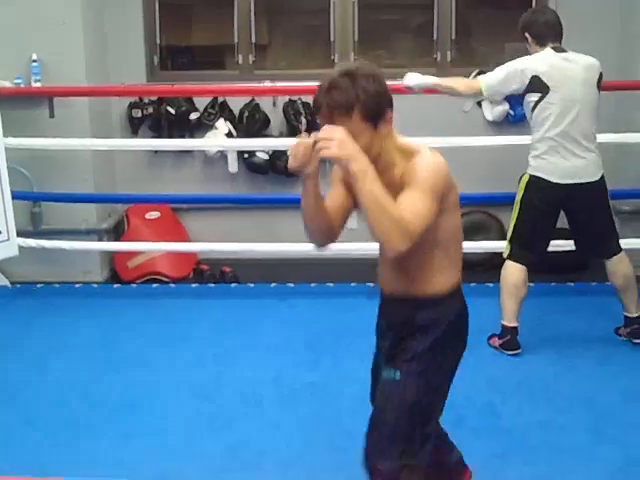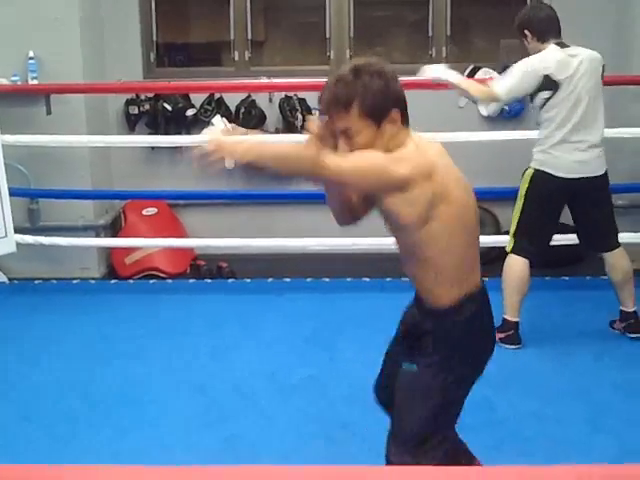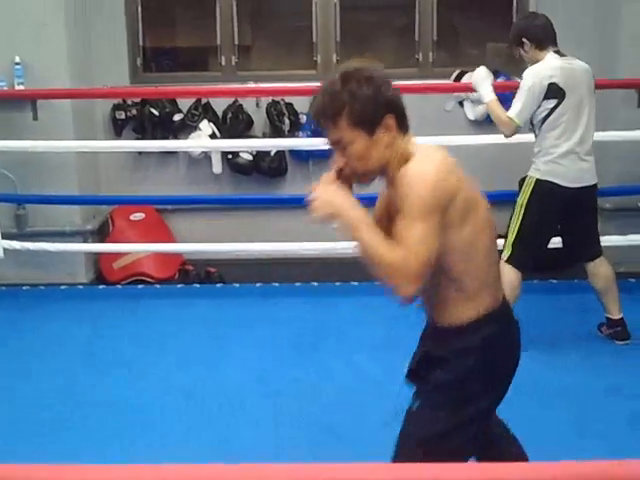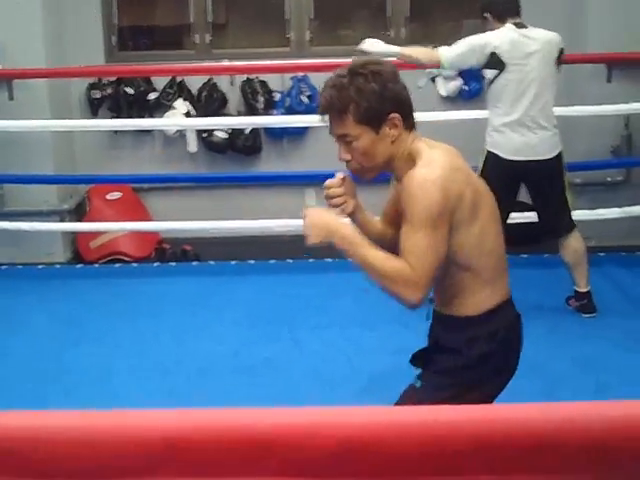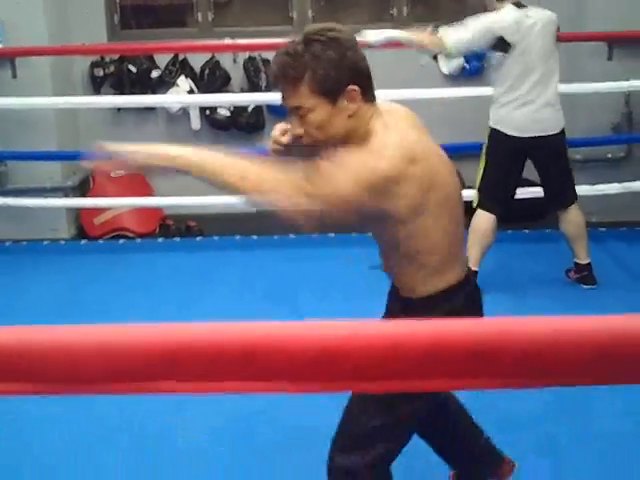
dt=0.7s
person 1, frame 1
left shoulder: (426, 168)
right shoulder: (352, 164)
left elbow: (397, 241)
right elbow: (321, 236)
left wrist: (356, 164)
right wrist: (309, 178)
left hip: (433, 322)
right hip: (396, 311)
right knee: (400, 414)
person 1, frame 2
left shoulder: (410, 166)
right shoulder: (401, 156)
left elbow: (338, 185)
right elbow: (349, 213)
left wrist: (240, 147)
right wrist: (327, 164)
left hip: (457, 327)
right hip: (432, 312)
left knee: (409, 454)
right knee: (394, 397)
right ankle: (464, 471)
person 1, frame 3
left shoulder: (422, 176)
right shoulder: (412, 170)
left elbow: (407, 280)
right elbow: (388, 245)
left wrist: (349, 214)
right wrist: (346, 202)
left hip: (468, 347)
right hip: (480, 332)
right knee: (477, 430)
person 1, frame 4
left shoulder: (430, 181)
right shoulder: (421, 163)
left elbow: (410, 287)
right elbow: (393, 247)
left wrist: (340, 234)
right wrist: (353, 212)
left hip: (476, 344)
right hip: (482, 332)
person 1, frame 5
left shoulder: (389, 159)
right shoulder: (390, 118)
left elbow: (283, 191)
left wrist: (166, 154)
right wrist: (304, 150)
left hip: (440, 316)
right hip: (423, 303)
right knee: (421, 395)
person 2, frame 1
left shoulder: (528, 68)
right shoulder: (592, 66)
left elbow: (470, 88)
left wrist: (426, 80)
left hip: (545, 177)
right hip: (589, 176)
left knee: (518, 256)
right knee: (611, 251)
left ankle: (508, 334)
person 2, frame 2
left shoulder: (537, 66)
right shoulder: (593, 58)
left elbow: (485, 94)
left wrist: (446, 74)
left hip: (551, 171)
right hip: (594, 169)
left knee: (521, 249)
right knee: (609, 245)
left ankle: (510, 328)
person 2, frame 3
left shoulder: (537, 74)
right shoulder: (584, 69)
left elbow: (508, 127)
left wrist: (485, 89)
left hip: (549, 178)
right hip: (584, 178)
left knee: (514, 258)
right knee: (591, 255)
right ankle: (616, 323)
person 2, frame 4
left shoulder: (487, 43)
right shoulder: (552, 40)
left elbow: (430, 57)
left wrist: (384, 48)
left hip: (503, 152)
right hip: (546, 151)
right knee: (563, 226)
right ankle: (583, 295)
person 2, frame 5
left shoulder: (491, 23)
left elbow: (439, 43)
left hip: (509, 129)
right hip: (549, 126)
left knee: (488, 205)
right knee: (565, 200)
right ankle: (584, 268)
